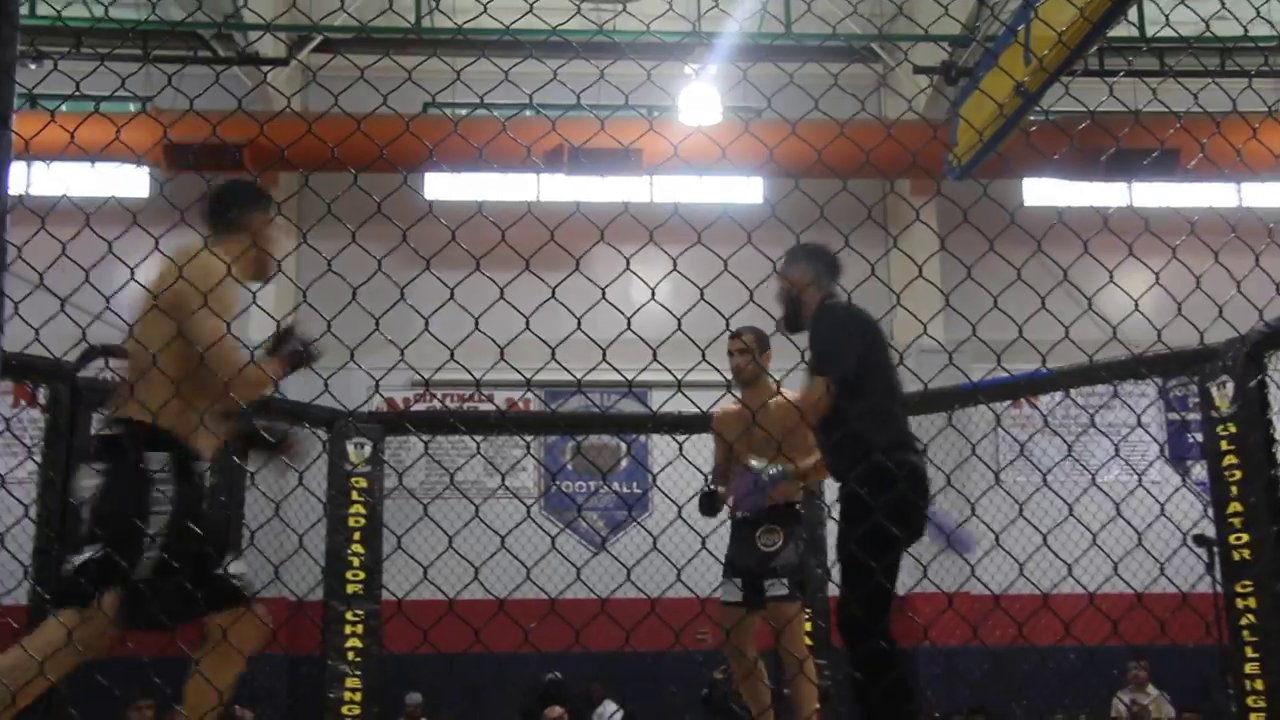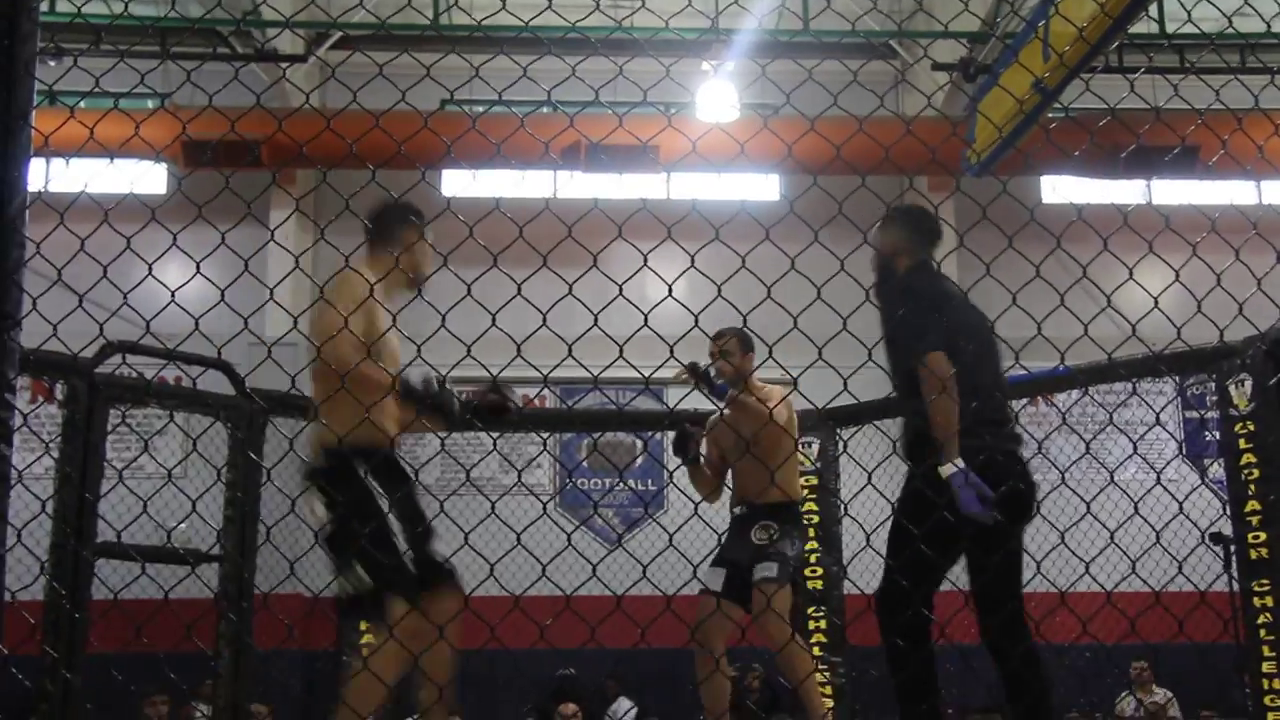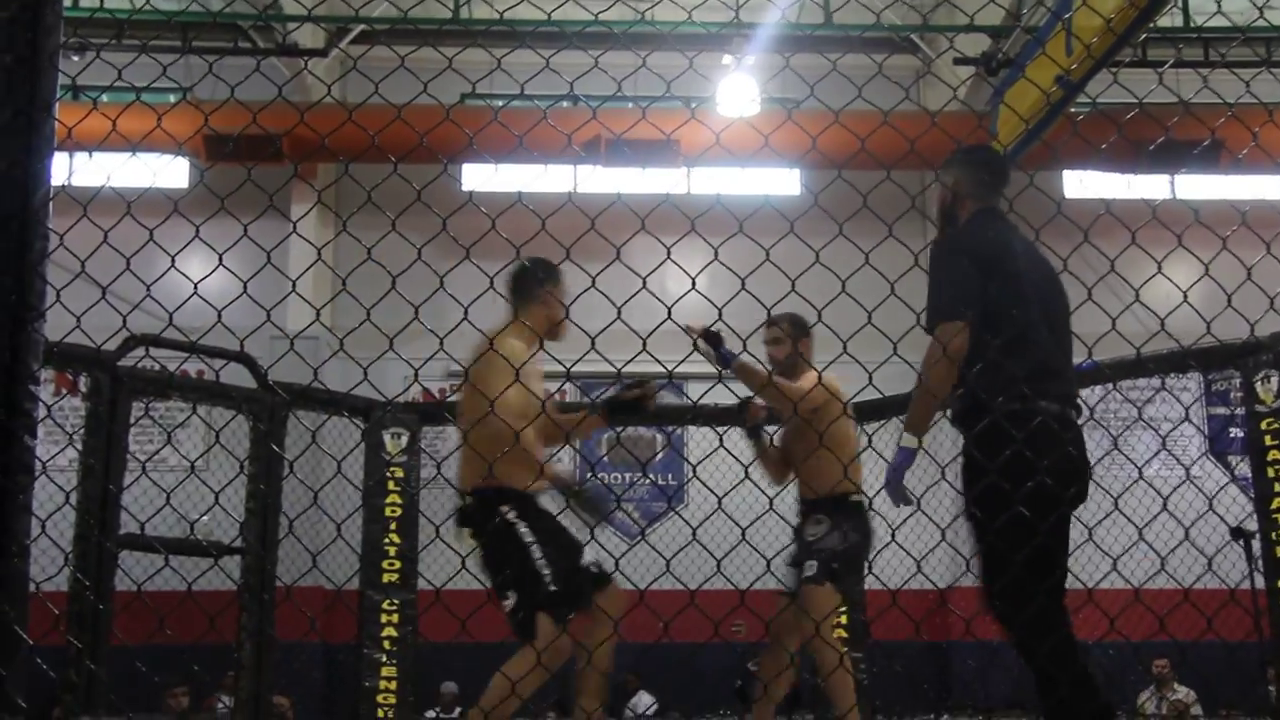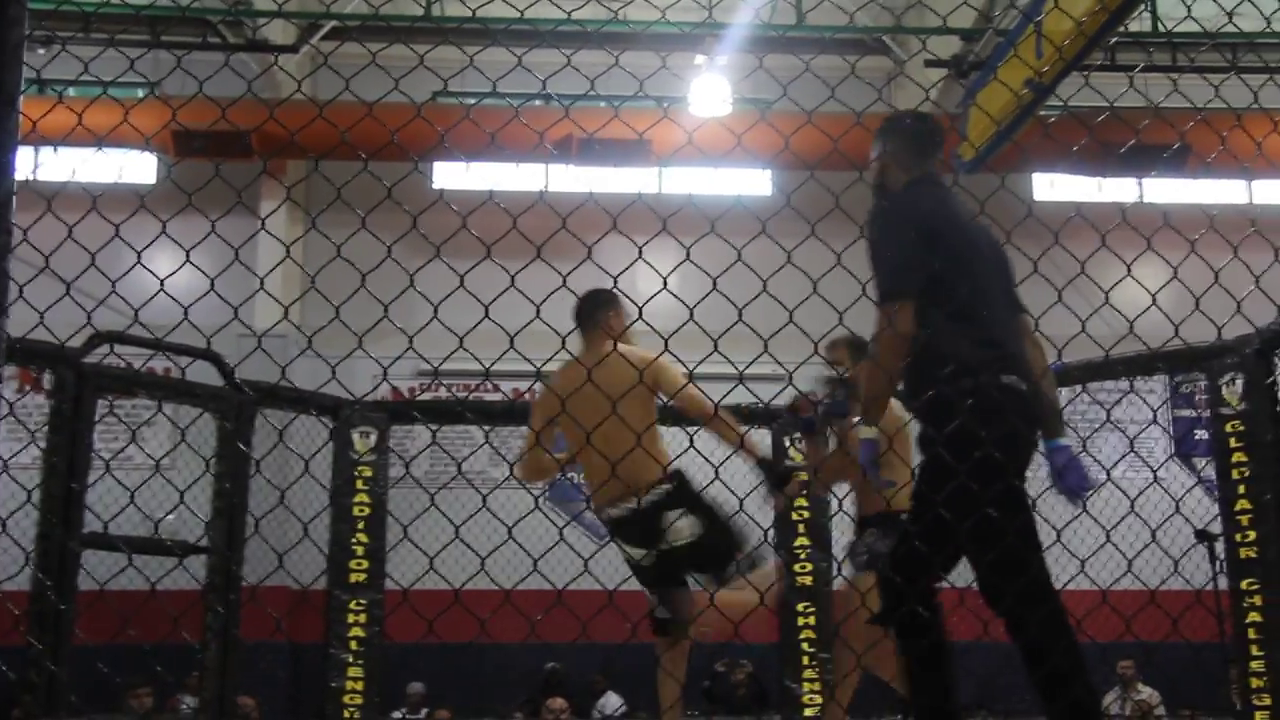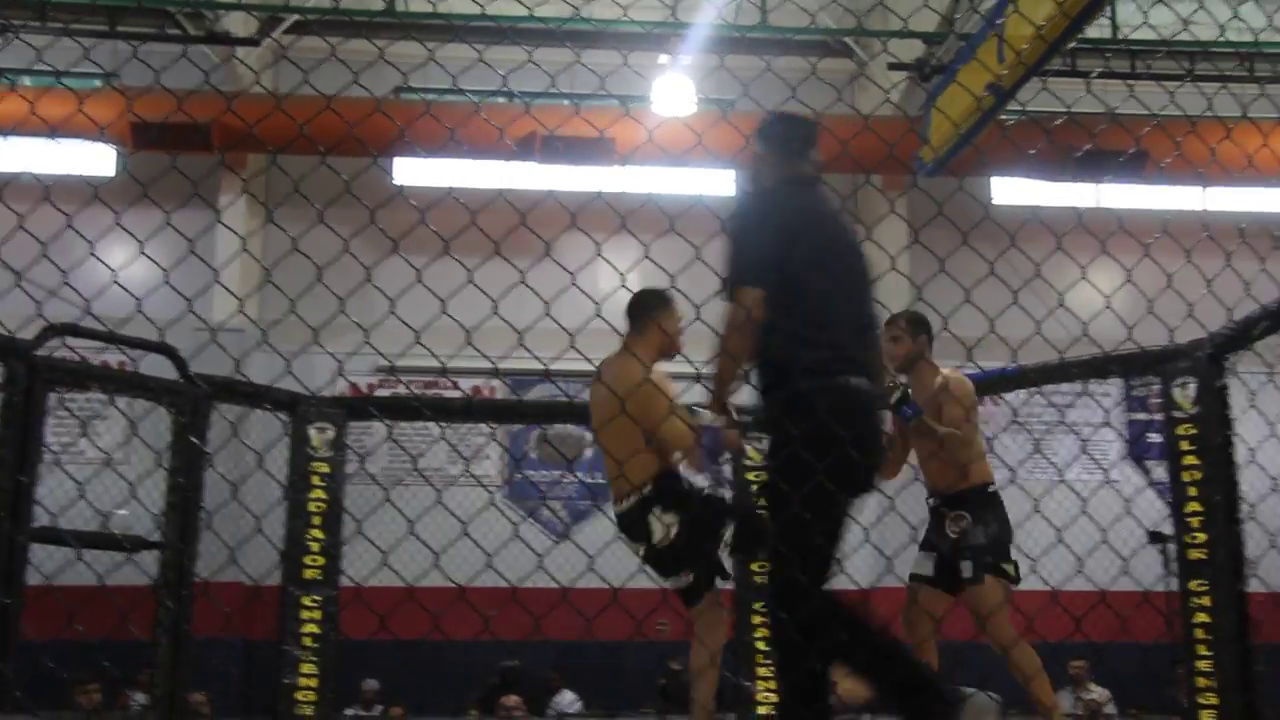
dt=0.4s
person 1, frame 1
left shoulder: (838, 320)
right shoulder: (838, 330)
left elbow: (815, 402)
left wrist: (771, 470)
right wrist: (927, 511)
left hip: (880, 485)
right hip: (886, 486)
left knee: (861, 620)
right knee: (862, 618)
person 1, frame 2
left shoulder: (903, 290)
right shoulder: (961, 301)
left elbow: (934, 372)
left wrist: (951, 468)
left hip: (950, 476)
right hip: (1005, 474)
left knee: (901, 610)
right knee: (1003, 619)
person 1, frame 3
left shoulder: (960, 243)
right shoulder: (1032, 254)
left elbow: (951, 342)
left wrist: (908, 440)
left hip: (1003, 438)
right hip: (1059, 439)
left knee: (1015, 598)
right knee: (1039, 602)
person 1, frame 4
left shoulder: (897, 212)
right shoulder: (970, 225)
left elbow: (900, 327)
right elbow: (1024, 337)
left wrist: (867, 427)
right wrist: (1056, 439)
left hip: (967, 417)
right hip: (1001, 414)
left knee: (1018, 588)
right knee: (905, 580)
person 1, frame 5
left shoulder: (760, 210)
right shoulder: (836, 225)
left elbow: (749, 314)
right elbow: (872, 342)
left wrist: (716, 408)
left hip: (810, 413)
right hip: (850, 416)
left knee: (798, 597)
right knee: (792, 591)
person 2, frame 1
left shoulder: (195, 277)
right shoulder: (212, 269)
right elbow: (231, 380)
left wrist: (239, 435)
right wrist: (285, 358)
left hip: (162, 468)
right hip: (151, 463)
left knee: (245, 624)
right knee: (92, 620)
person 2, frame 2
left shoulder: (372, 302)
right shoulder: (353, 286)
right elbow: (335, 360)
left wrist: (465, 413)
right wrist: (412, 390)
left hip: (376, 471)
right hip: (355, 471)
left knee: (441, 605)
right knee: (407, 617)
person 2, frame 3
left shoulder: (522, 358)
right shoulder: (503, 351)
left elbow: (548, 431)
right elbow: (503, 434)
left wrist: (610, 410)
right wrist: (561, 482)
left hip: (519, 507)
right hip: (500, 508)
left knee: (604, 598)
right knee: (549, 638)
person 2, frame 4
left shoulder: (552, 387)
right shoulder: (641, 361)
left elbow: (528, 470)
right elbow: (705, 412)
right wrist: (763, 460)
left hip: (619, 520)
right hip: (665, 499)
left knee: (672, 627)
right knee: (744, 571)
person 2, frame 5
left shoulder: (606, 374)
right shoulder: (647, 377)
right elbow: (689, 449)
right wrist: (724, 436)
left hip: (635, 513)
right hip: (662, 502)
left knee: (712, 614)
person 3, frame 1
left shoulder: (789, 406)
right shoulder: (724, 417)
left elbow: (820, 465)
left wrist: (775, 473)
right wrist: (714, 492)
left hip: (780, 526)
right hip: (743, 528)
left knee: (789, 631)
right knee: (737, 640)
person 3, frame 2
left shoulder: (773, 395)
right shoulder: (718, 424)
left elbow: (775, 422)
right elbow: (711, 492)
left wrist: (719, 391)
right wrist: (691, 458)
left hip: (778, 523)
right hip: (740, 526)
left knee: (772, 620)
right knee: (705, 633)
person 3, frame 3
left shoulder: (820, 385)
right shoulder: (790, 402)
left elbow: (786, 396)
right elbow: (781, 473)
left wrist: (726, 357)
right wrist: (756, 431)
left hip: (841, 518)
right hip: (817, 521)
left knee: (814, 621)
right knee: (784, 630)
person 3, frame 4
left shoulder: (882, 409)
right shoulder: (854, 415)
right elbow: (823, 480)
right wrist: (809, 425)
left hip: (894, 534)
right hip: (875, 535)
left knee: (849, 611)
right knee: (868, 638)
person 3, frame 5
left shoulder: (950, 384)
right shoulder: (903, 400)
left elbow: (960, 446)
right elbow: (888, 469)
left wrist: (911, 416)
left hip: (976, 512)
right hip: (943, 514)
left knee: (997, 623)
right knee: (917, 623)
